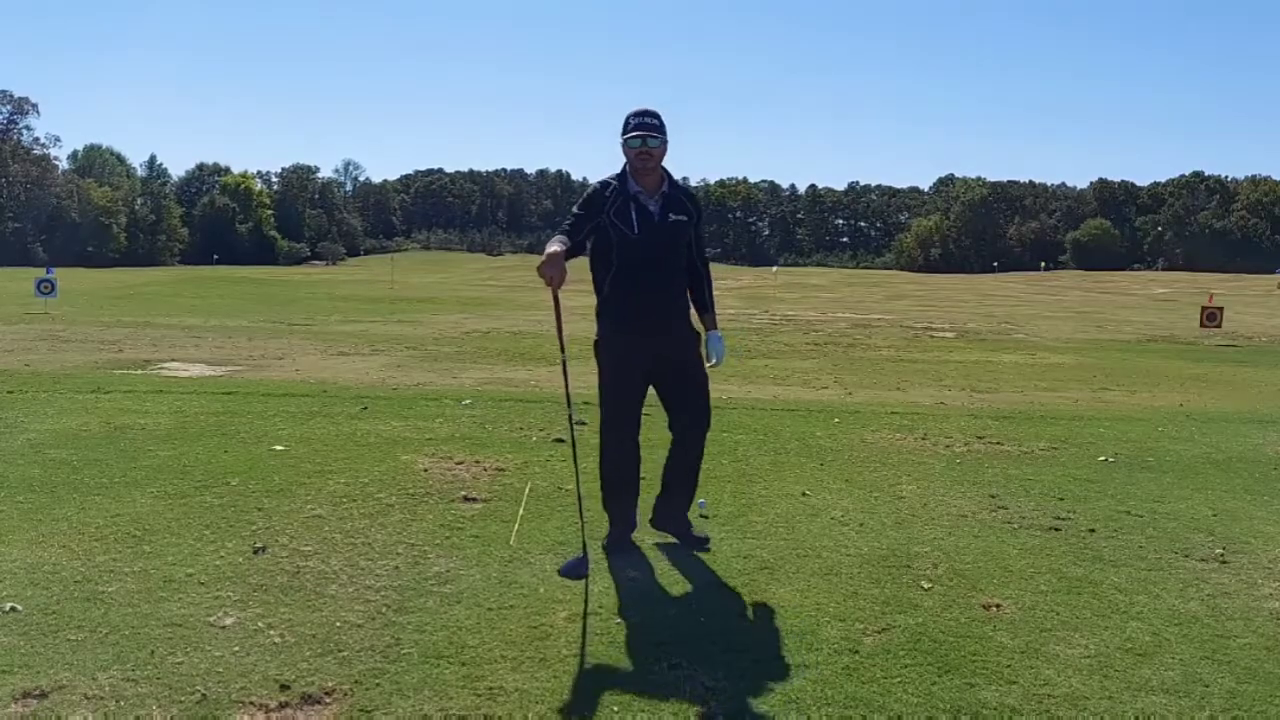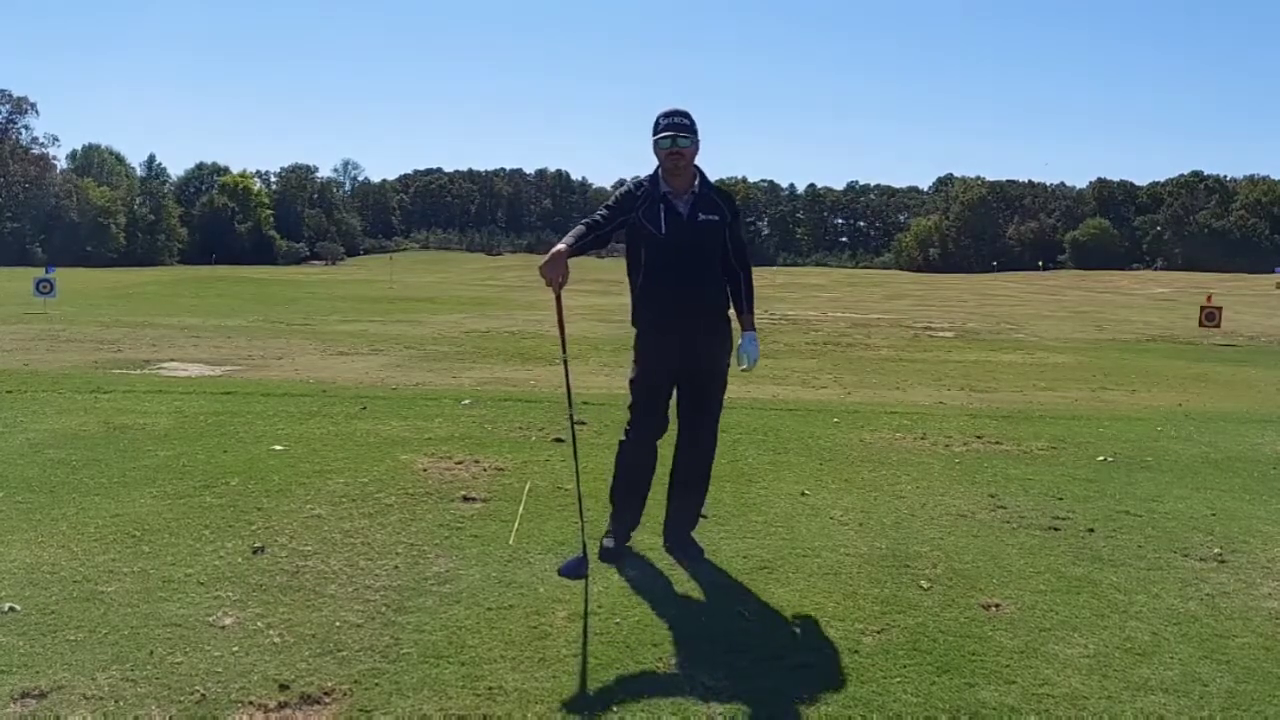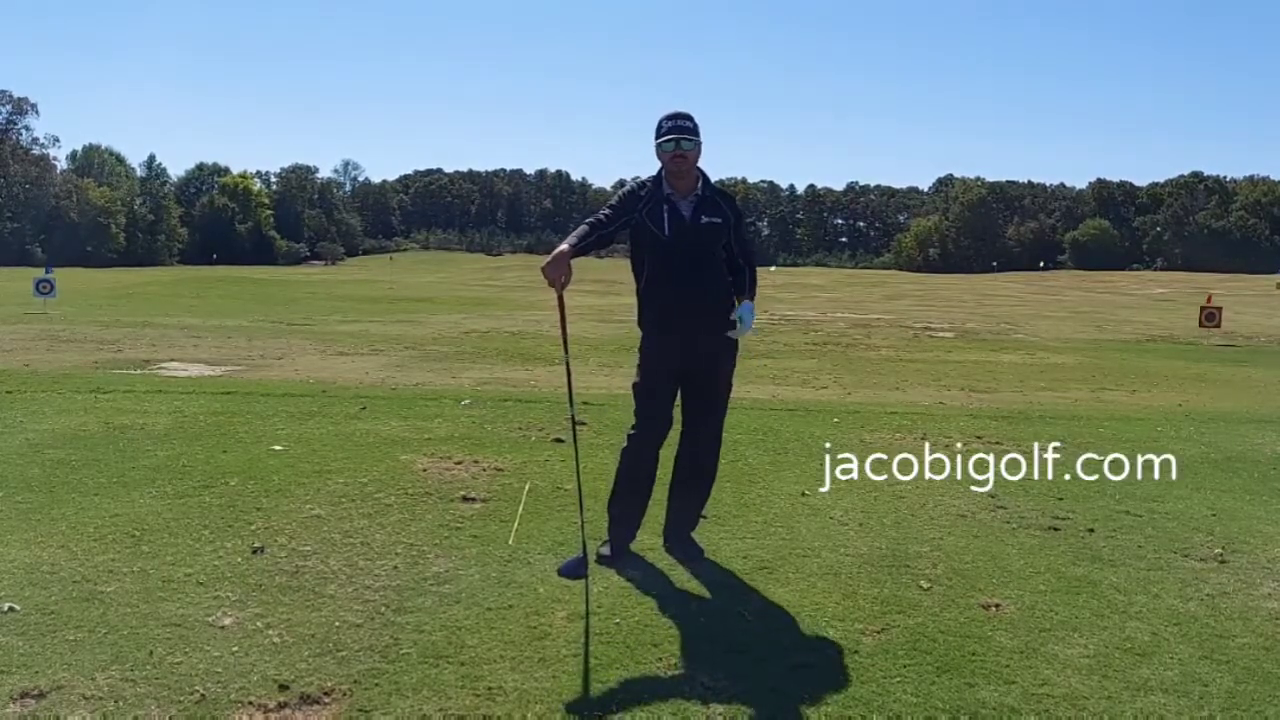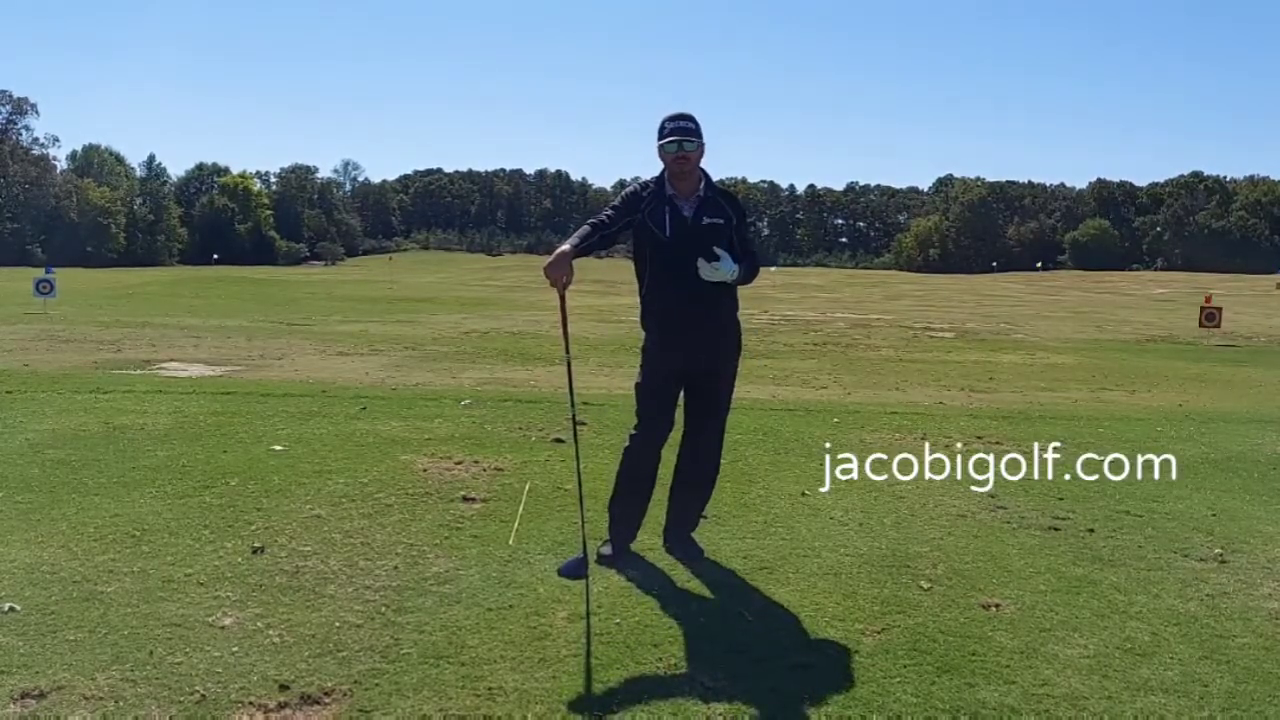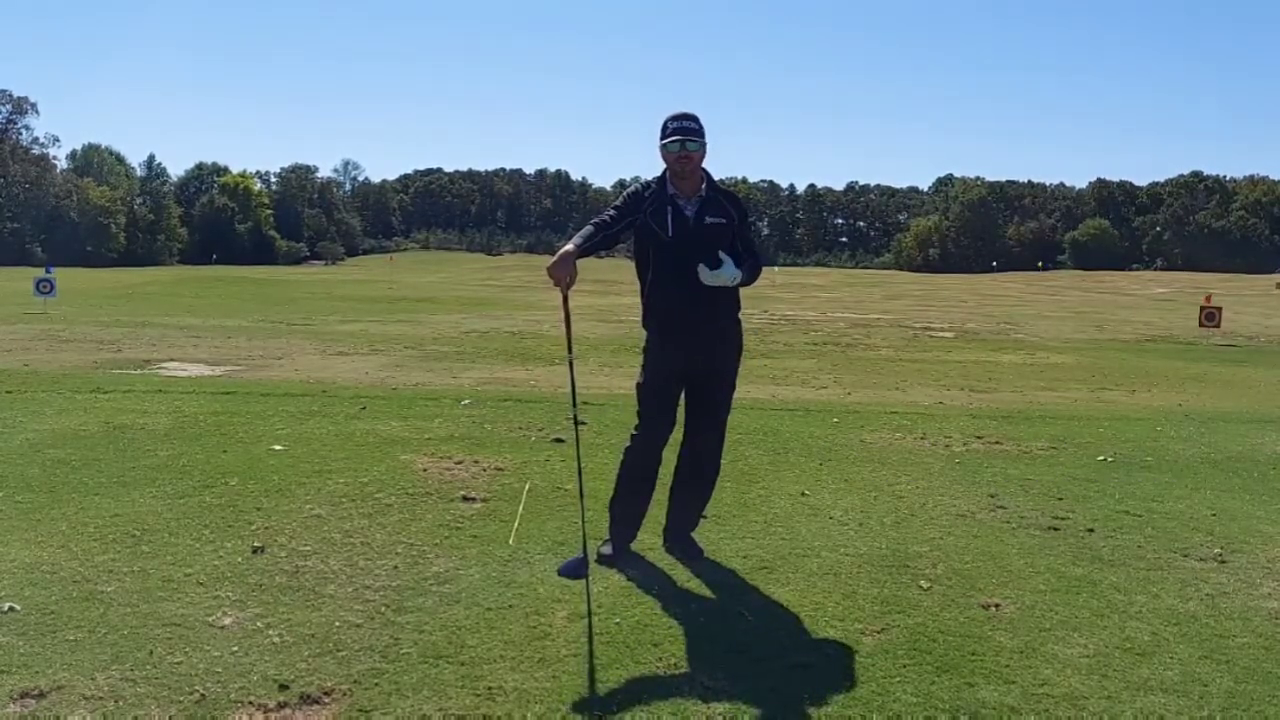
dt=1s
person 1, frame 1
left shoulder: (685, 201)
right shoulder: (603, 195)
left elbow: (697, 266)
right elbow: (572, 230)
left wrist: (711, 327)
right wrist: (557, 249)
left hip: (676, 333)
right hip: (620, 335)
left knee: (694, 421)
right knee: (620, 431)
left ankle: (672, 512)
right ankle: (620, 525)
person 1, frame 2
left shoulder: (720, 202)
right shoulder: (636, 196)
left elbow: (738, 269)
right elbow: (597, 225)
left wrist: (748, 329)
right wrist: (563, 248)
left hip: (710, 337)
right hip: (654, 335)
left knee: (699, 436)
right knee: (642, 430)
left ankle: (680, 529)
right ankle: (619, 528)
person 1, frame 3
left shoulder: (723, 204)
right shoulder: (640, 197)
left elbow: (743, 263)
right elbow: (600, 224)
left wrist: (746, 302)
right wrist: (567, 249)
left hip: (715, 339)
right hip: (660, 337)
left knee: (703, 439)
right knee: (646, 434)
left ankle: (680, 531)
right ankle: (619, 533)
person 1, frame 4
left shoulder: (726, 204)
right shoulder: (642, 198)
left elbow: (751, 263)
right elbow: (603, 225)
left wrist: (733, 271)
right wrist: (569, 249)
left hip: (718, 341)
right hip: (663, 339)
left knee: (705, 441)
right knee: (648, 436)
left ankle: (680, 531)
right ankle: (620, 533)
person 1, frame 5
left shoulder: (728, 205)
right shoulder: (644, 198)
left elbow: (753, 263)
right elbow: (606, 225)
left wrist: (736, 273)
right wrist: (571, 250)
left hip: (720, 342)
right hip: (664, 340)
left knee: (705, 441)
right knee: (649, 435)
left ankle: (680, 531)
right ankle: (620, 533)
